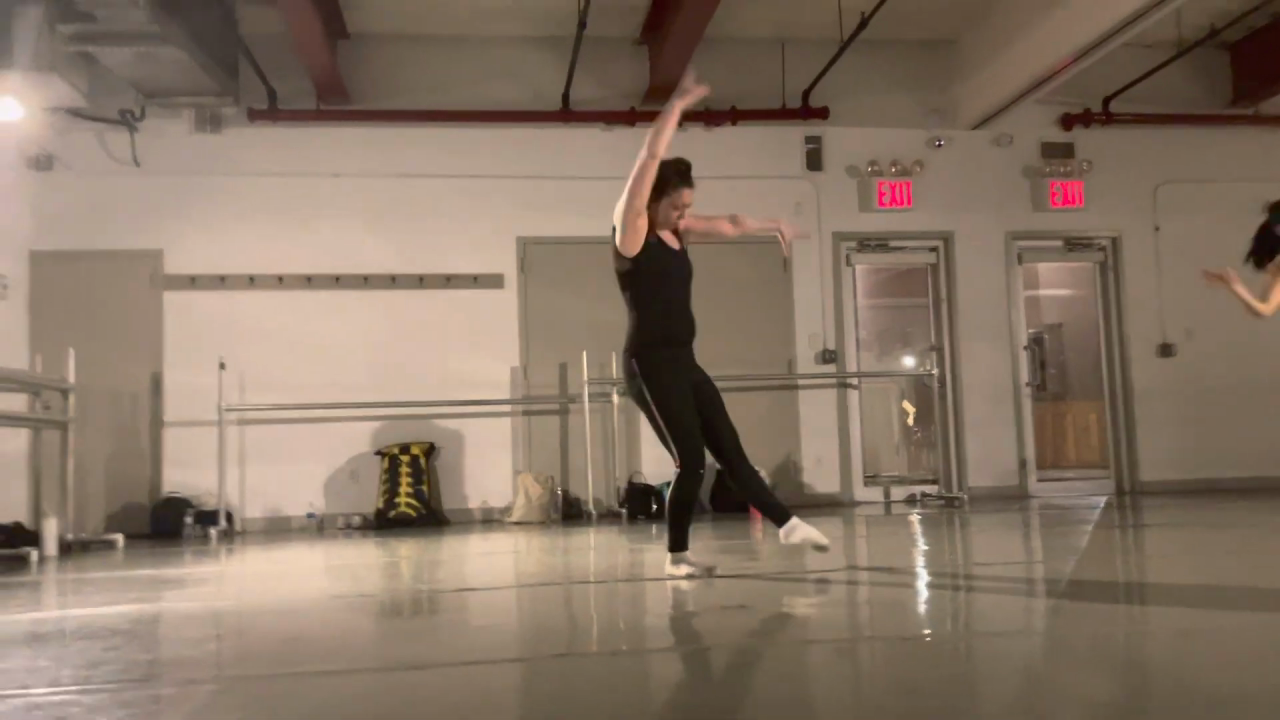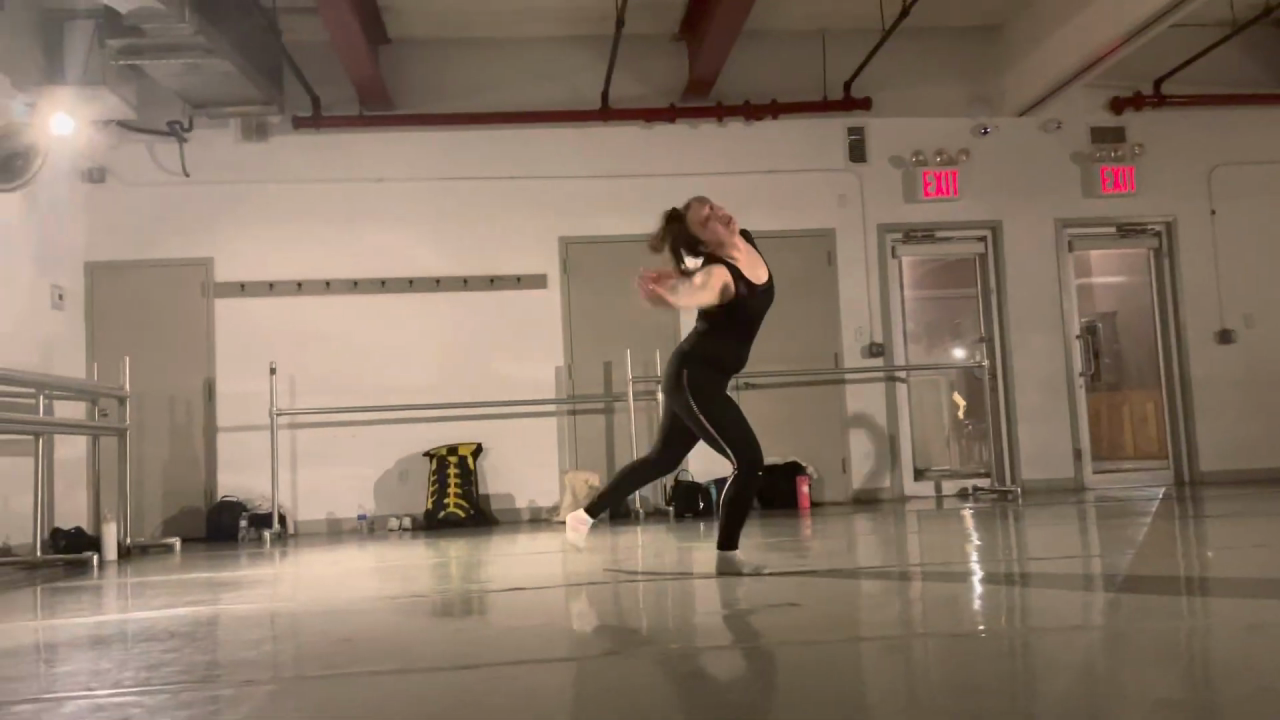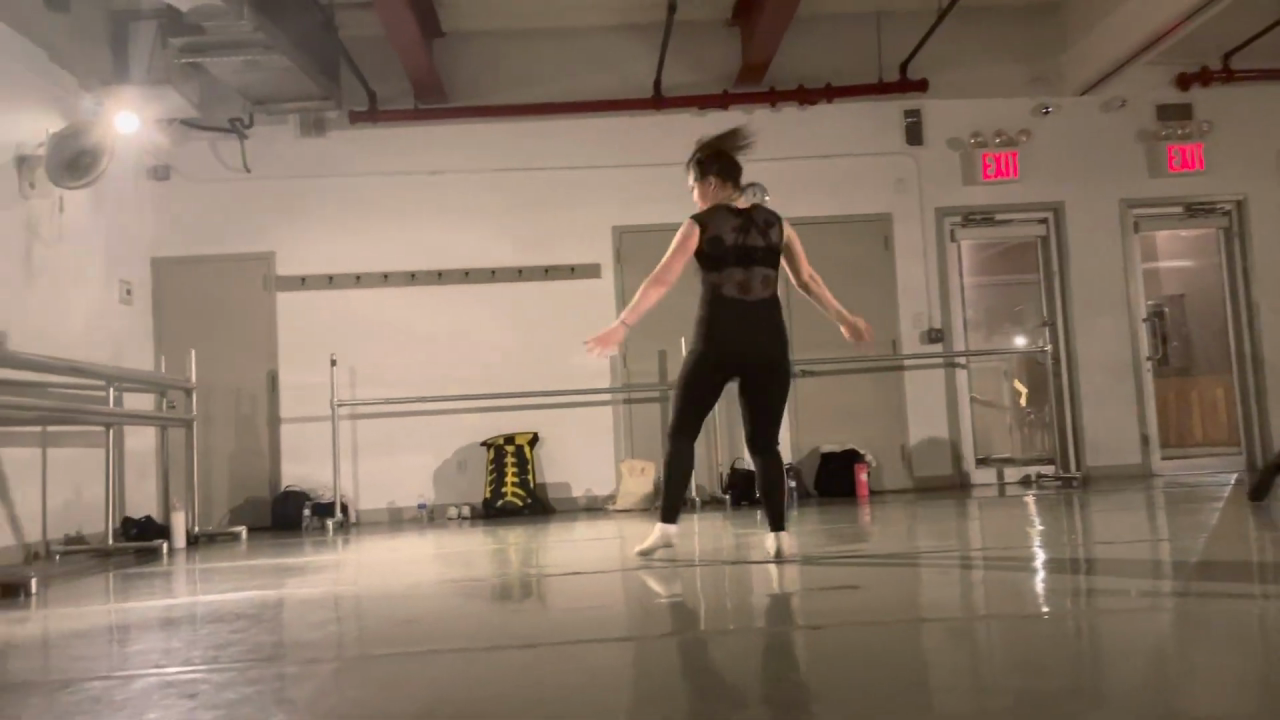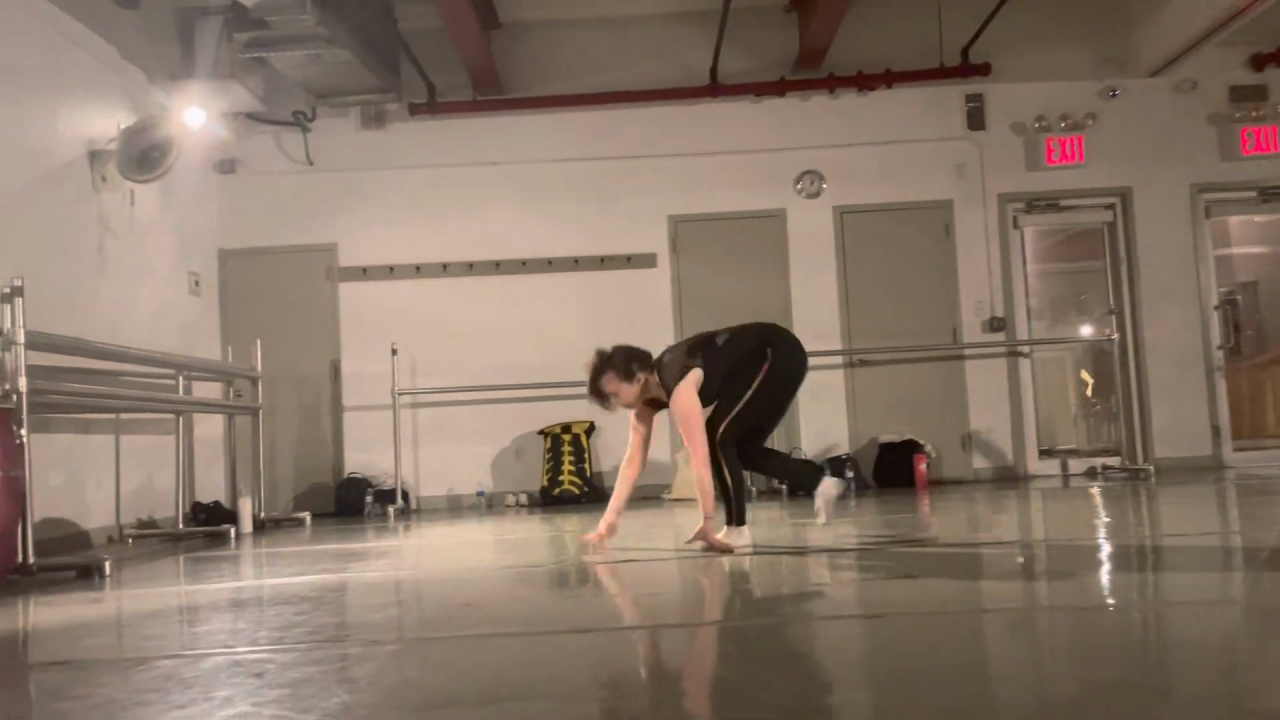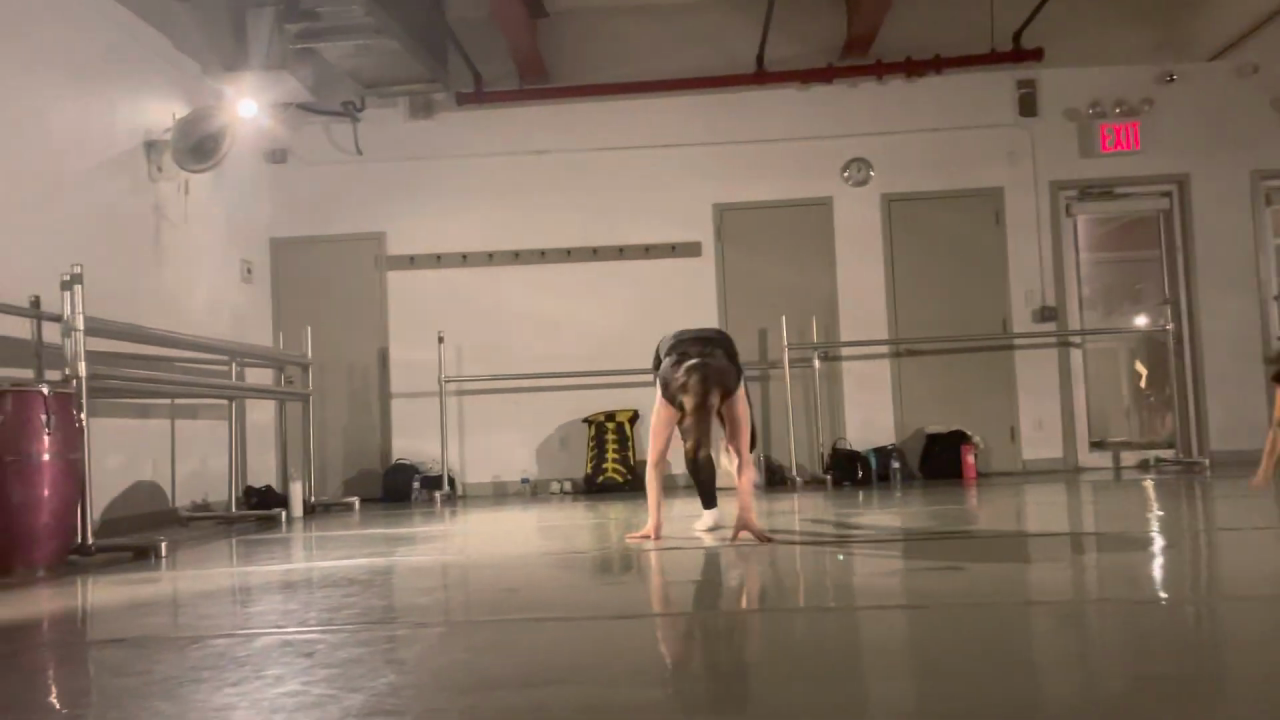
dt=0.5s
person 1, frame 1
left shoulder: (676, 230)
right shoulder: (632, 228)
left elbow: (726, 225)
right elbow: (649, 161)
left wrist: (771, 224)
right wrist: (677, 104)
left hip: (683, 363)
right hip: (652, 367)
left knee: (729, 452)
right knee: (690, 463)
left ankle: (787, 523)
right ankle: (677, 558)
person 1, frame 2
left shoulder: (745, 243)
right shoulder: (716, 271)
right elbow: (691, 296)
left wrist: (673, 277)
right wrist: (668, 293)
left hip: (698, 375)
right hip: (693, 377)
left knee: (661, 458)
right knee: (749, 462)
left ankle: (585, 514)
right ankle: (727, 555)
person 1, frame 3
left shoulder: (699, 225)
right shoulder: (775, 223)
left elbow: (660, 281)
right elbow: (807, 280)
left wrist: (621, 325)
right wrist: (845, 317)
left hip: (717, 340)
right hip: (768, 342)
left knee: (680, 435)
right knee: (763, 445)
left ankle: (666, 527)
right ankle: (777, 535)
person 1, frame 4
left shoulder: (678, 387)
right shoulder: (650, 391)
left elbow: (701, 459)
right elbow: (633, 461)
left wrist: (707, 522)
right wrist: (609, 519)
left hip: (776, 353)
right hip: (763, 356)
left knee: (720, 437)
right knee: (744, 447)
left ankle: (737, 530)
right ankle: (821, 484)
person 1, frame 5
left shoulder: (729, 383)
right shoulder: (670, 393)
left elbow: (743, 452)
right elbow: (656, 461)
left wrist: (747, 514)
right wrist: (654, 521)
left knee: (743, 438)
right knee: (693, 441)
right ankle: (709, 510)
